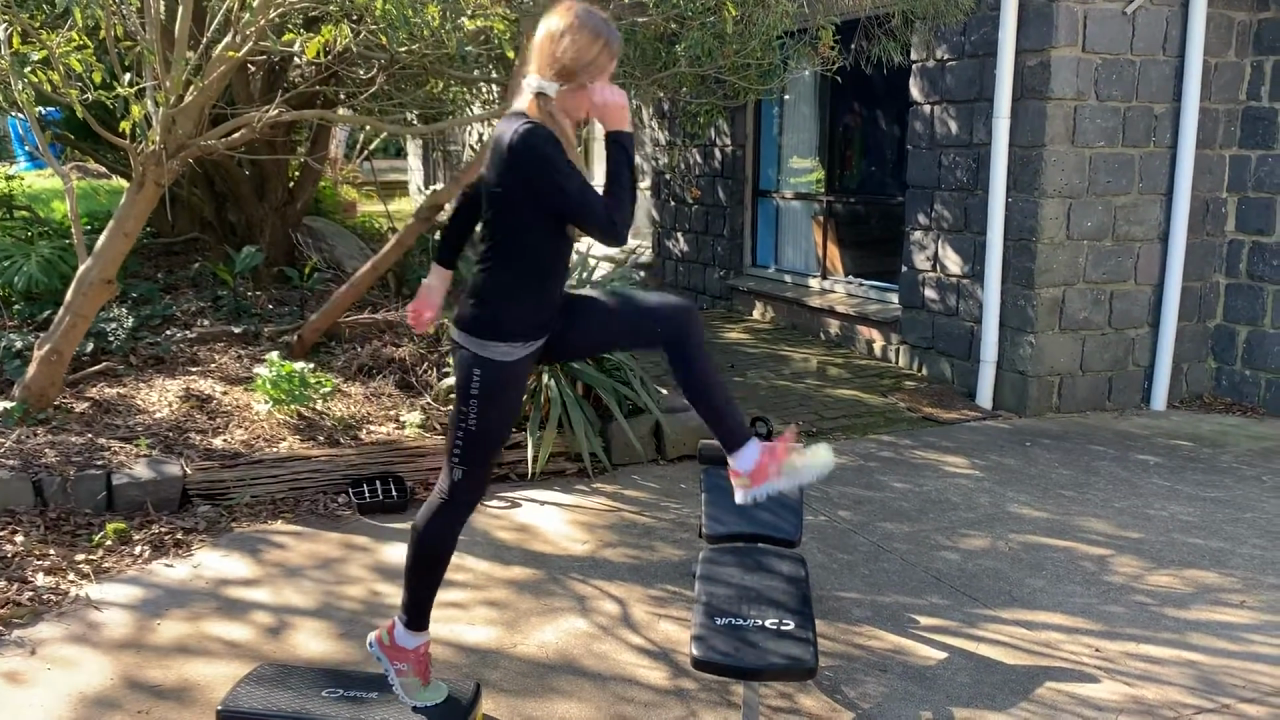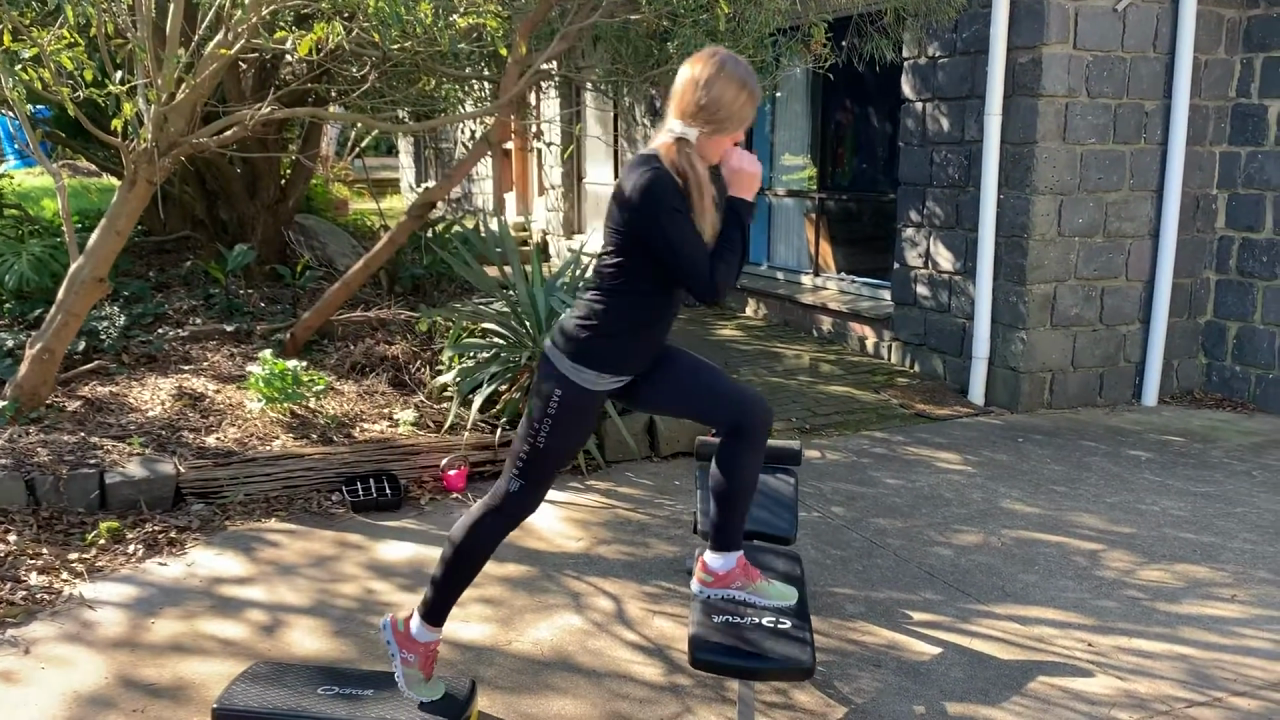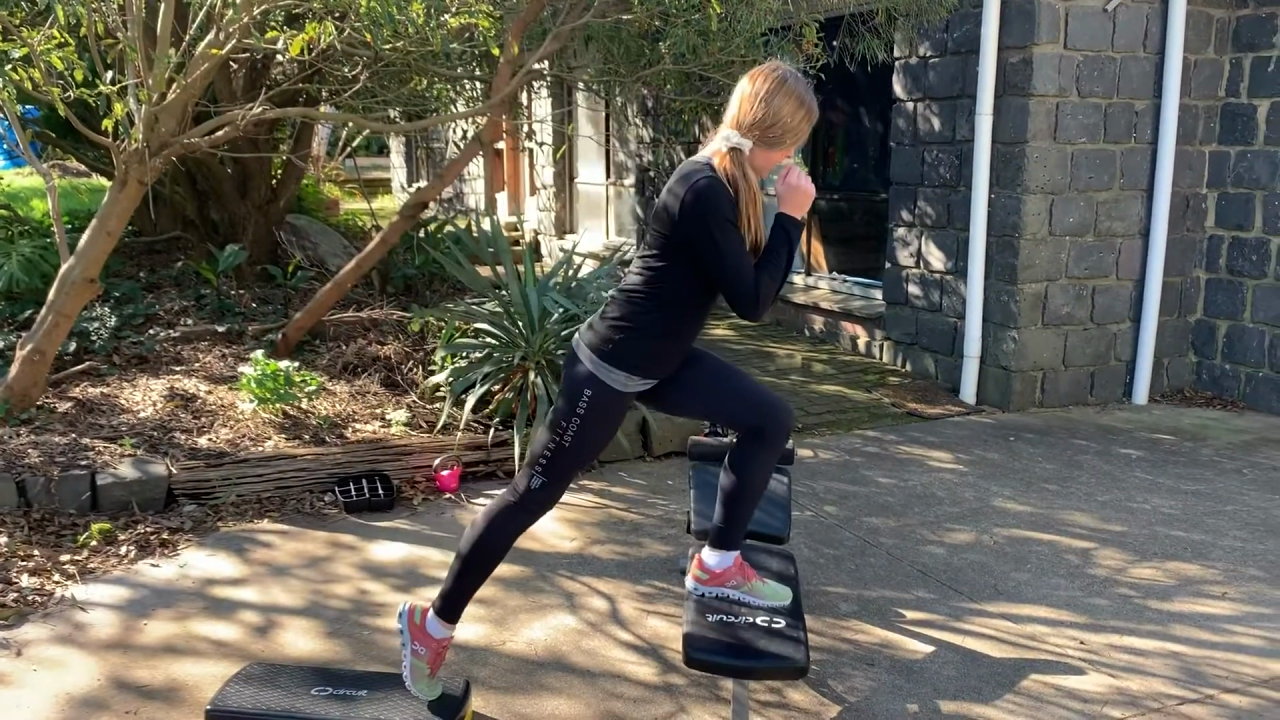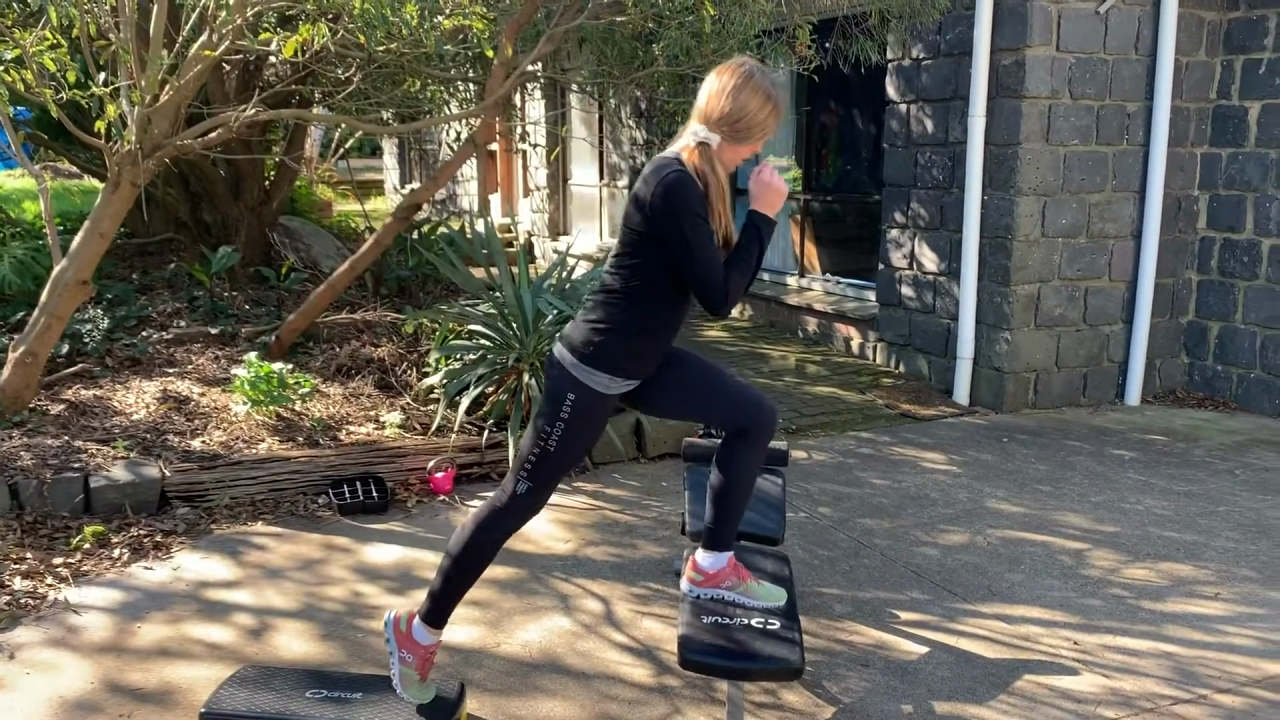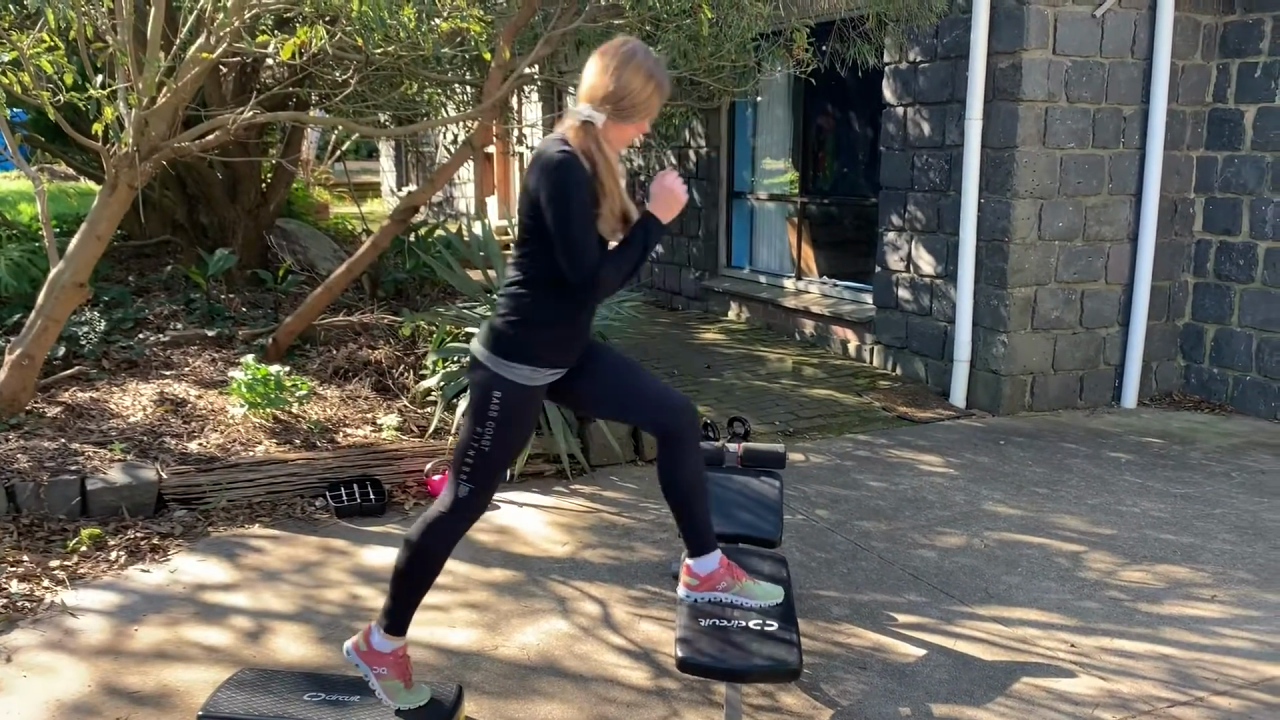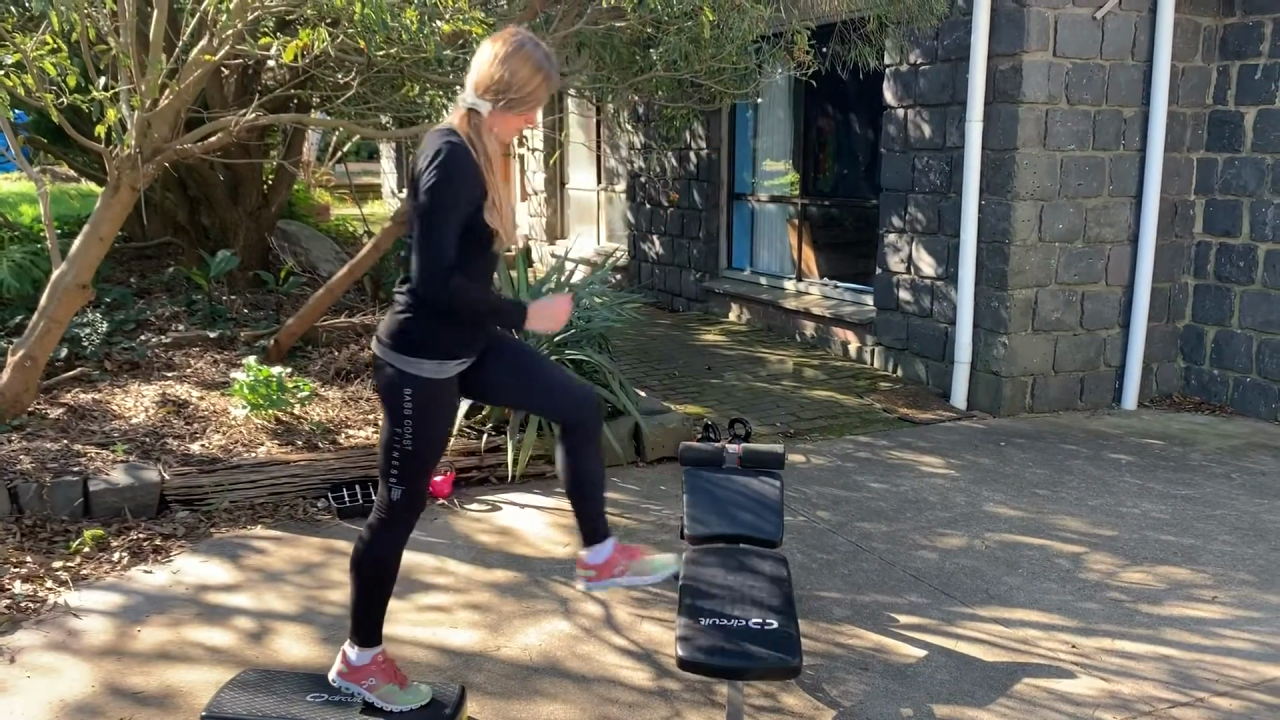
dt=0.3s
person 1, frame 1
left shoulder: (530, 127)
right shoulder: (529, 142)
left elbow: (473, 198)
right elbow: (613, 226)
left wrist: (440, 272)
right wrist: (615, 131)
left hip: (544, 312)
right hip: (498, 338)
left knee: (677, 319)
right knee: (464, 485)
left ankle: (747, 460)
right ankle: (401, 639)
person 1, frame 2
left shoulder: (679, 169)
right shoulder: (653, 183)
right elbow: (712, 287)
right wrist: (740, 199)
left hip: (637, 357)
right hip: (587, 367)
left knee: (750, 417)
right knee: (515, 497)
left ankle: (721, 567)
right ankle: (418, 630)
person 1, frame 3
left shoulder: (725, 177)
right shoulder: (704, 191)
left elbow: (741, 280)
right elbow: (752, 301)
right wrist: (791, 217)
left hip: (662, 359)
right hip: (611, 365)
left knee: (771, 421)
right knee: (532, 493)
left ankle: (717, 564)
right ankle: (432, 622)
person 1, frame 4
left shoulder: (697, 174)
right shoulder: (674, 186)
left elbow: (712, 278)
right elbow: (721, 297)
right wrist: (762, 214)
left hip: (645, 360)
right hip: (594, 369)
left knee: (755, 418)
right knee: (519, 499)
left ankle: (711, 566)
right ankle: (419, 630)
person 1, frame 5
left shoulder: (583, 158)
right shoulder: (562, 166)
right elbow: (595, 278)
right wrist: (656, 218)
left hip: (566, 349)
right hip: (515, 361)
left knee: (678, 421)
right knee: (464, 502)
left ankle: (706, 570)
right ankle: (378, 644)
person 1, frame 6
left shoulder: (473, 149)
right shoulder: (451, 157)
right elbow: (437, 279)
right wrist: (522, 314)
left hip: (470, 343)
right hip: (420, 359)
left knee: (583, 408)
right knee: (401, 505)
left ankle: (599, 555)
right ankle: (359, 657)
